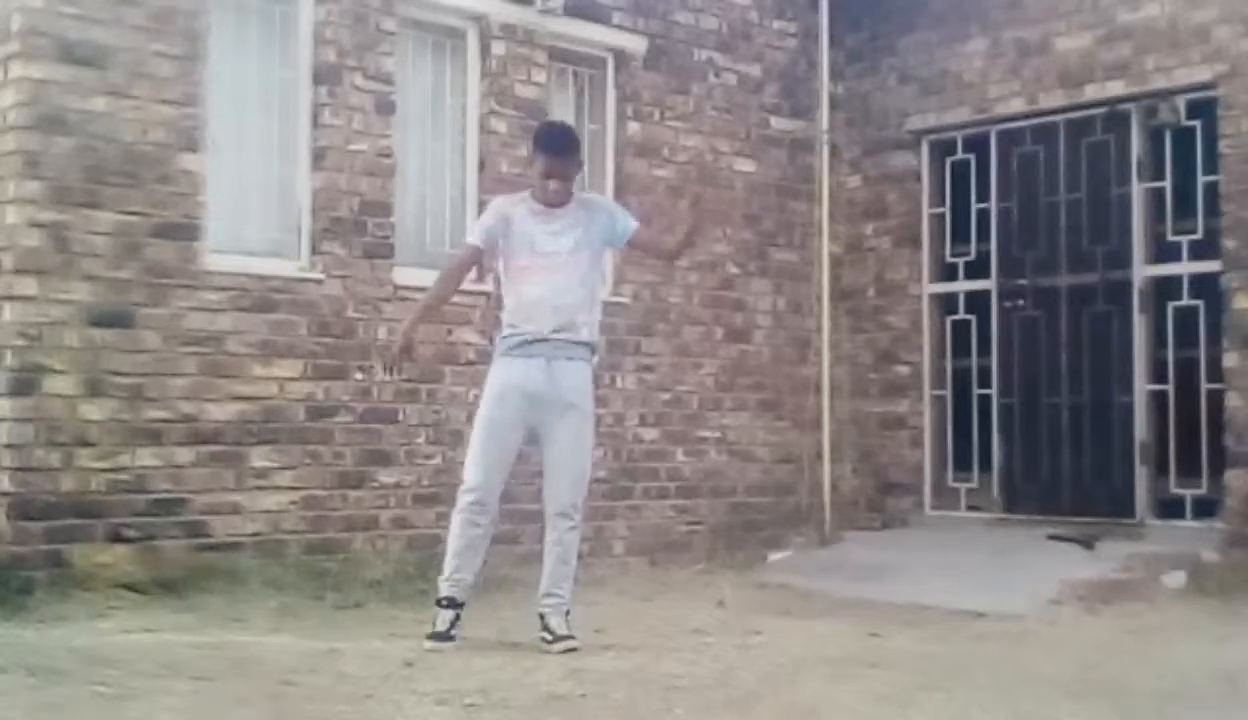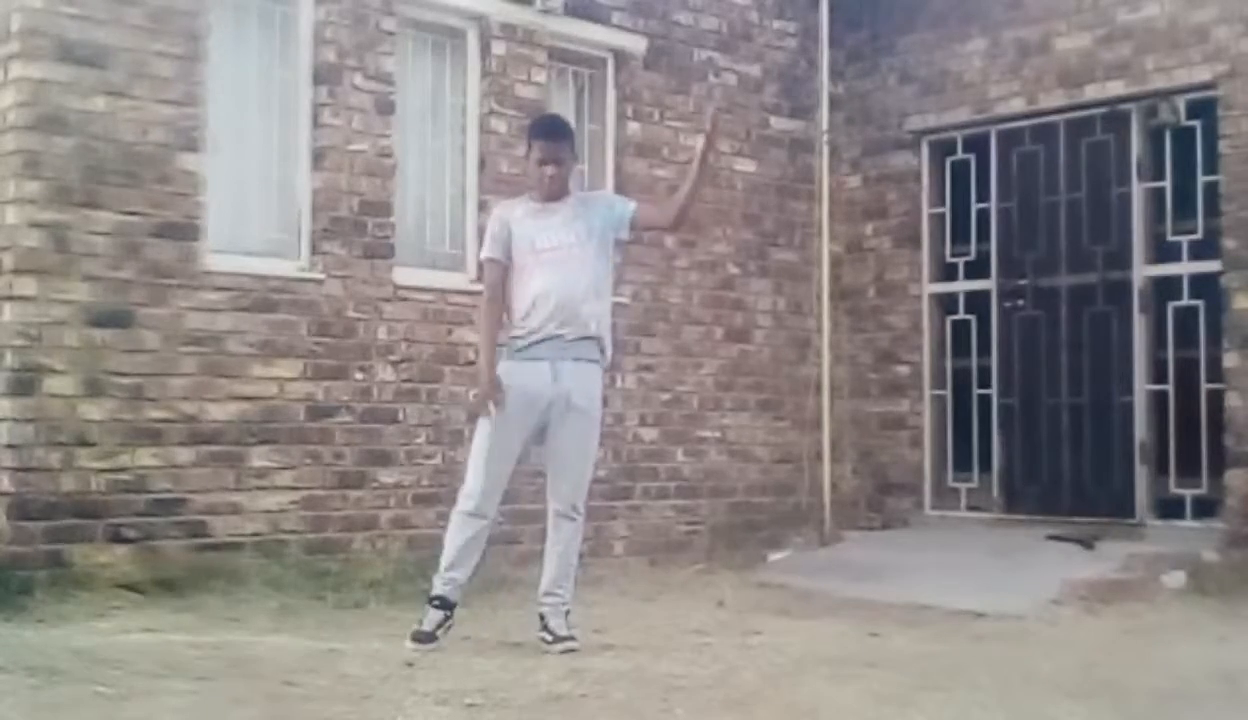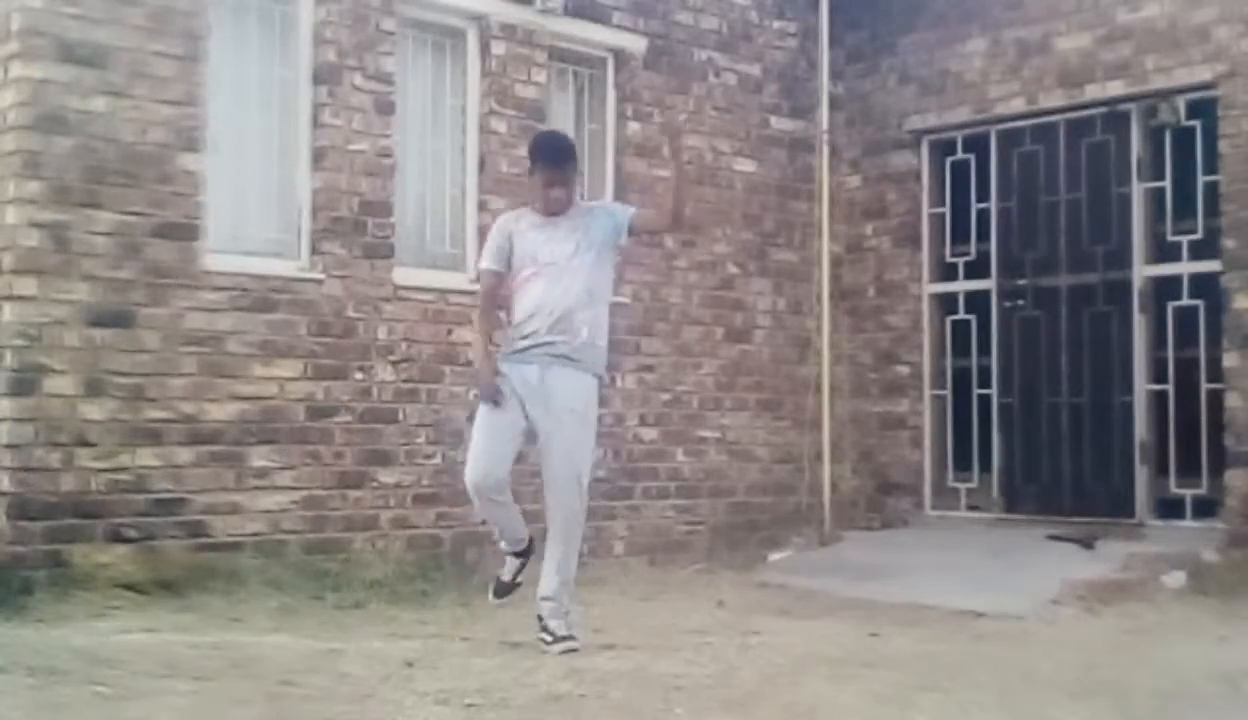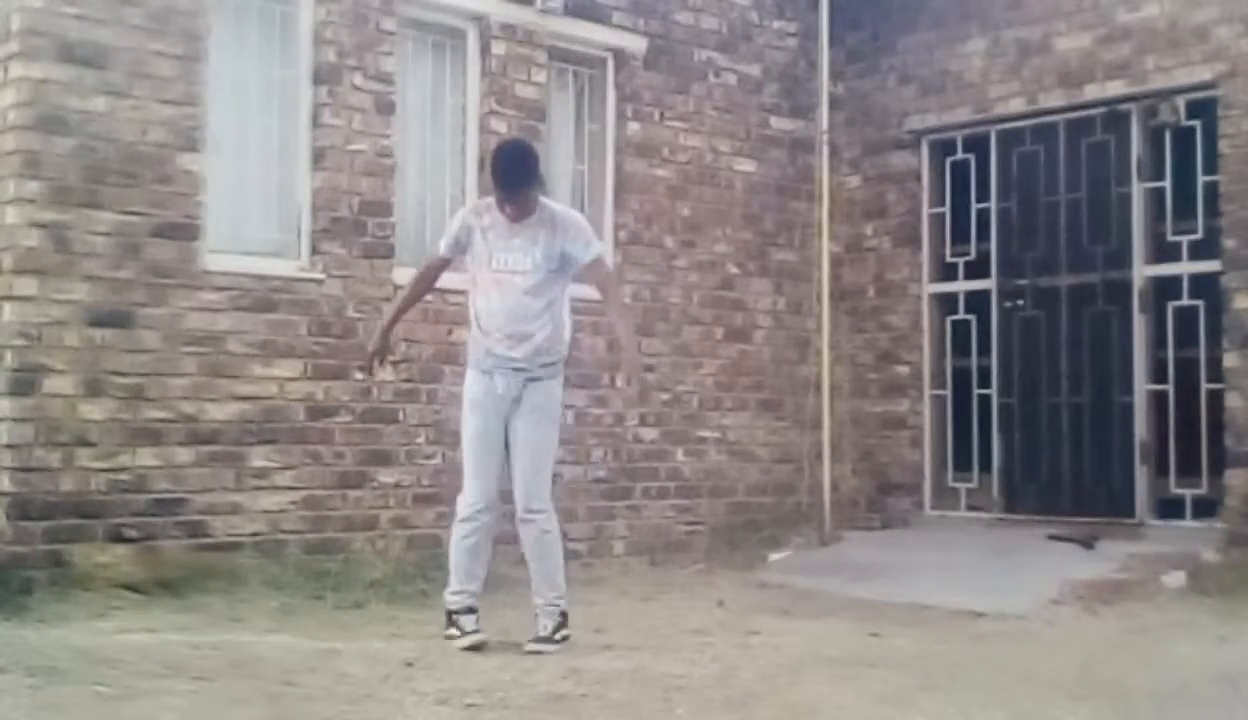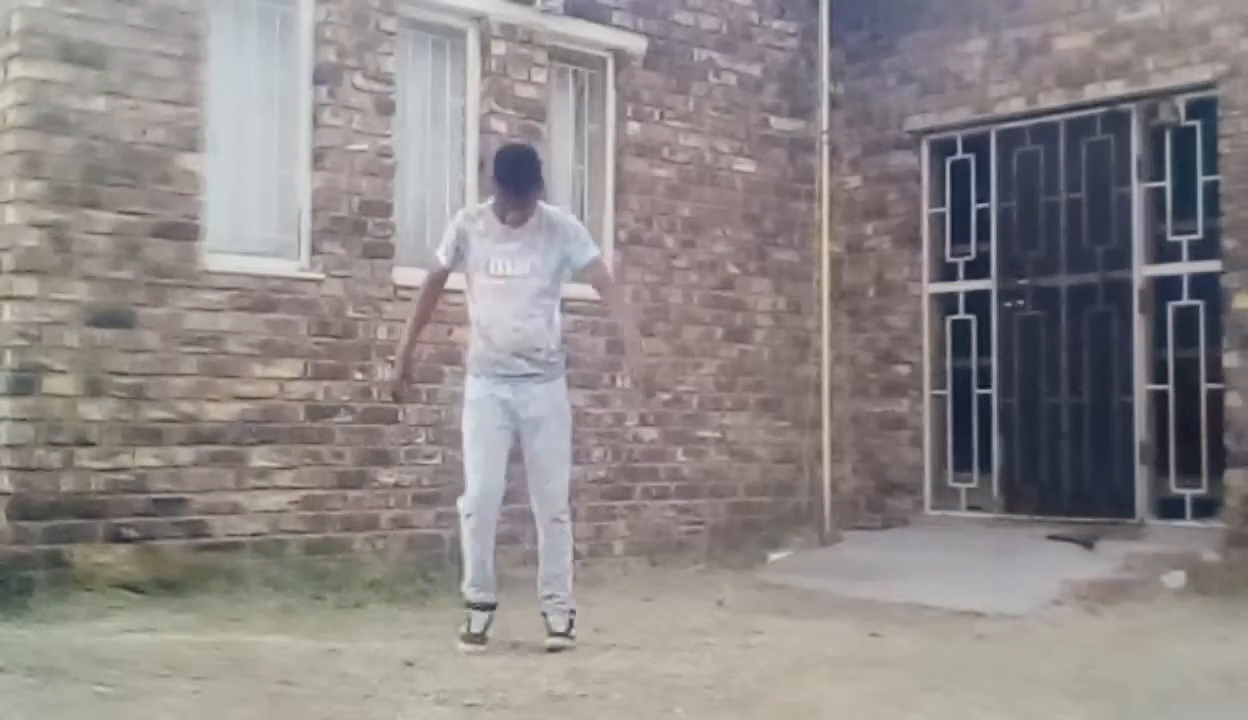
dt=1s
person 1, frame 1
left shoulder: (601, 214)
right shoulder: (504, 212)
left elbow: (670, 249)
right elbow: (458, 269)
left wrist: (692, 206)
right wrist: (410, 327)
left hip: (572, 369)
right hip: (515, 364)
left knee: (566, 500)
right knee: (479, 484)
left ankle: (554, 611)
right ankle: (451, 597)
person 1, frame 2
left shoulder: (603, 209)
right shoulder: (507, 216)
left elbow: (672, 217)
right elbow: (495, 293)
left wrist: (701, 156)
right wrist: (486, 365)
left hip: (579, 368)
right hip: (519, 365)
left knee: (568, 501)
right knee: (480, 489)
left ankle: (554, 612)
right ankle: (443, 597)
person 1, frame 3
left shoulder: (603, 218)
right shoulder: (509, 227)
left elbow: (671, 220)
right elbow: (488, 301)
left wrist: (677, 158)
right wrist: (483, 359)
left hip: (574, 373)
right hip: (515, 366)
left knee: (568, 500)
right knee: (482, 474)
left ankle: (553, 613)
right ankle: (517, 543)
person 1, frame 4
left shoulder: (567, 226)
right shoulder: (472, 219)
left elbow: (608, 288)
right elbow: (431, 272)
left wrist: (630, 348)
right wrist: (387, 328)
left hip: (540, 377)
right hip: (484, 373)
left knee: (533, 499)
right knee: (478, 497)
left ankle: (552, 612)
right ankle: (462, 608)
person 1, frame 5
left shoulder: (562, 229)
right shoulder: (468, 224)
left elbow: (607, 287)
right elbow: (433, 285)
left wrist: (633, 349)
right wrist: (404, 352)
left hip: (543, 380)
right hip: (486, 379)
left knee: (551, 502)
right knee: (480, 492)
left ankle: (559, 611)
right ankle: (479, 602)
